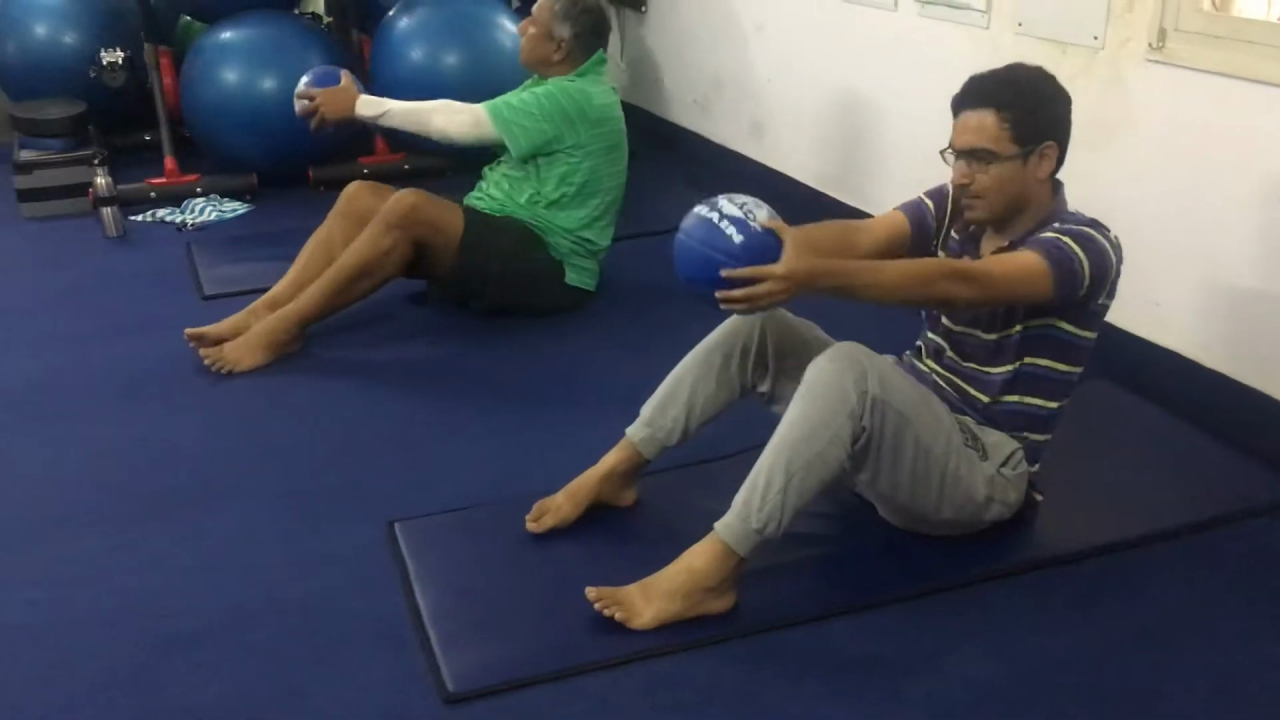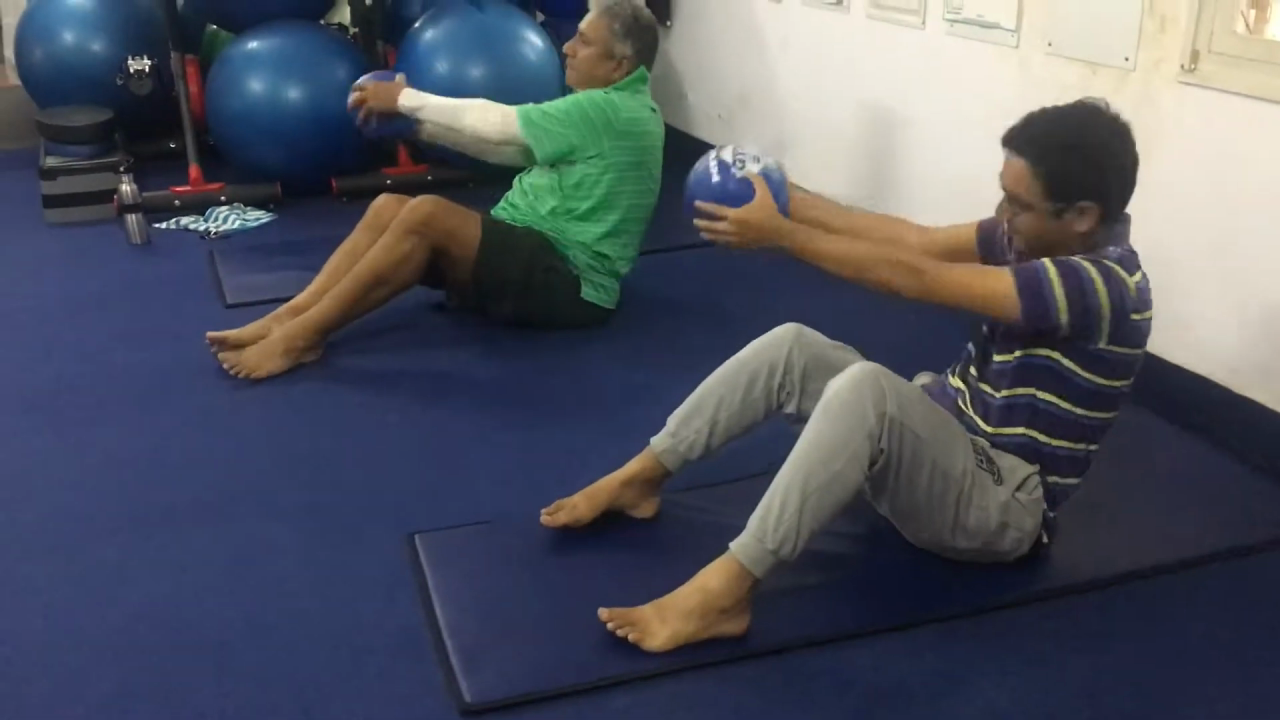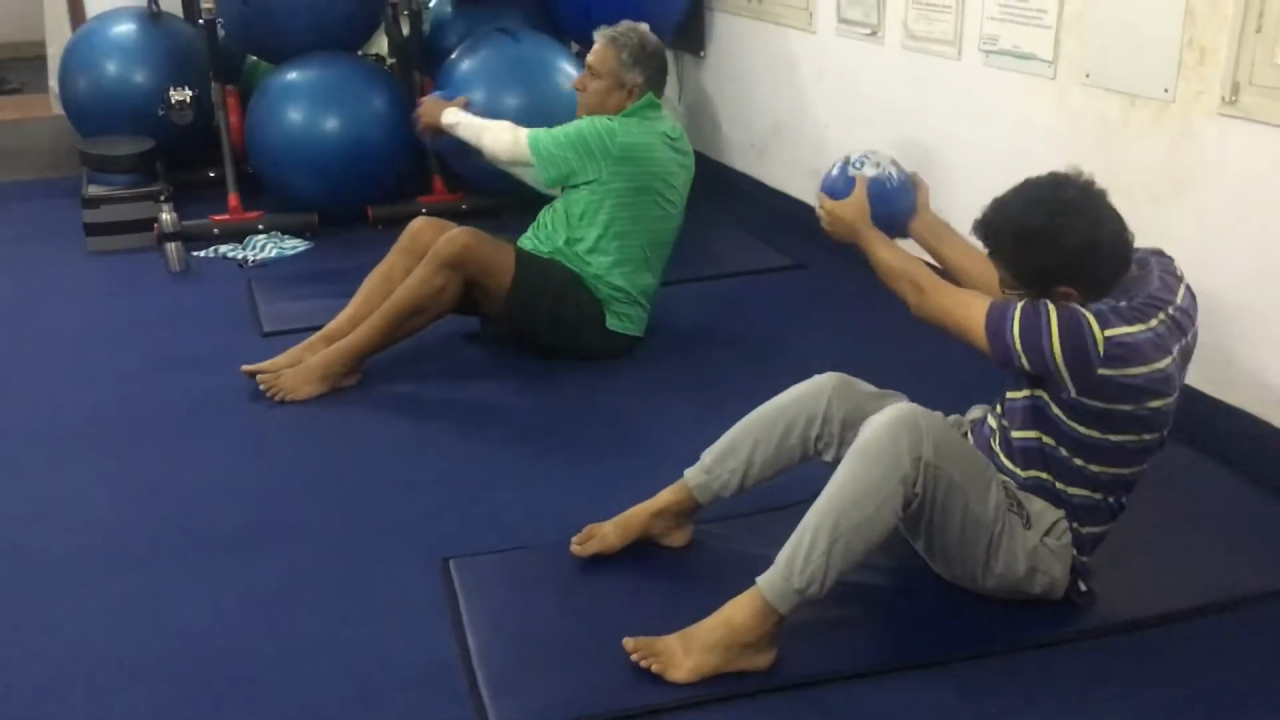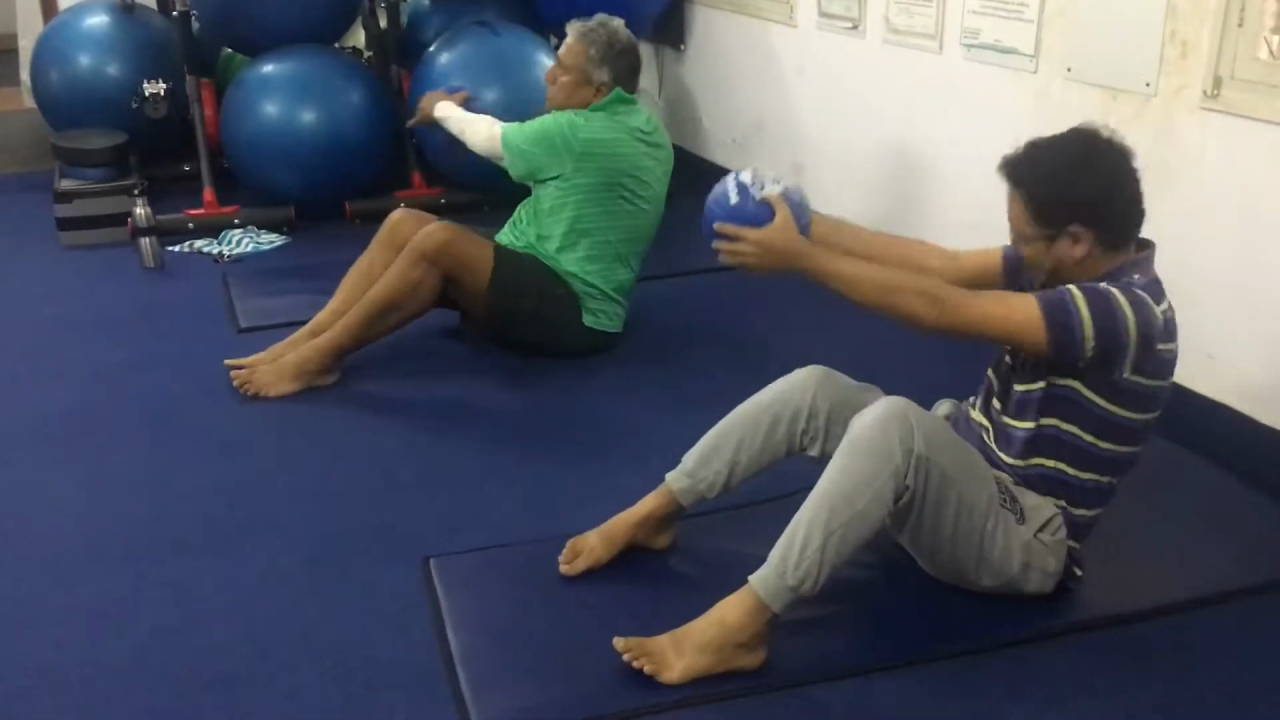
dt=1s
person 1, frame 1
left shoulder: (1088, 250)
right shoulder: (954, 208)
left elbow: (958, 284)
right elbow: (860, 237)
left wrist: (814, 276)
left hip: (978, 472)
right hip: (906, 417)
left knee: (846, 369)
right knee: (759, 326)
left ankle: (711, 570)
right ankle: (614, 472)
person 1, frame 2
left shoulder: (1101, 286)
right shoulder: (1036, 236)
left elbow: (912, 277)
right elbow: (915, 240)
left wrist: (777, 233)
right wrist: (785, 204)
left hip: (1000, 503)
right hip: (941, 435)
left knee: (866, 387)
right knee: (791, 347)
left ankle: (724, 592)
right ankle: (637, 480)
person 1, frame 3
left shoulder: (1081, 336)
right shoulder: (1151, 271)
left elbow: (929, 297)
right elbow: (1009, 298)
left wrist: (863, 229)
right wrist: (921, 219)
left hip: (1034, 544)
left knee: (902, 427)
right knee: (831, 395)
left ankle: (749, 626)
right ankle: (668, 509)
person 1, frame 4
left shoulder: (1118, 312)
right shoulder: (1105, 262)
left elbow: (936, 304)
right elbow: (956, 268)
left wrist: (798, 258)
right wrist: (808, 230)
left hip: (1025, 536)
right hip: (967, 462)
left knee: (892, 422)
right knee: (814, 389)
left ankle: (741, 624)
right ankle: (650, 515)
person 2, frame 1
left shoulder: (573, 100)
right shoulder: (559, 83)
left elbow: (461, 124)
right elbow: (474, 122)
left wrist: (361, 106)
right wrist: (362, 107)
left hip: (548, 269)
right hip: (503, 234)
left knee: (409, 206)
right knee: (360, 197)
left ankle: (282, 329)
right ankle: (267, 310)
person 2, frame 2
left shoulder: (606, 111)
right shoulder: (612, 106)
left elbow: (497, 123)
right elbow: (513, 148)
left wrist: (404, 100)
right wrist: (420, 124)
left hip: (567, 282)
right hip: (532, 249)
left knee: (427, 214)
right knee: (387, 209)
left ankle: (302, 336)
right ankle: (289, 317)
person 2, frame 3
left shoulder: (610, 138)
right shoulder: (656, 131)
left elbow: (514, 145)
right elbow: (559, 177)
left wrist: (449, 116)
left hip: (594, 315)
right hip: (565, 281)
left knee: (461, 246)
right knee: (424, 232)
left ankle: (340, 363)
right ankle: (323, 344)
person 2, frame 4
left shoulder: (578, 133)
right shoulder: (637, 123)
left elbow: (490, 139)
left wrist: (441, 107)
left hip: (574, 312)
right hip: (545, 276)
left knee: (439, 241)
right knee: (403, 226)
left ankle: (317, 360)
right ankle: (307, 340)
